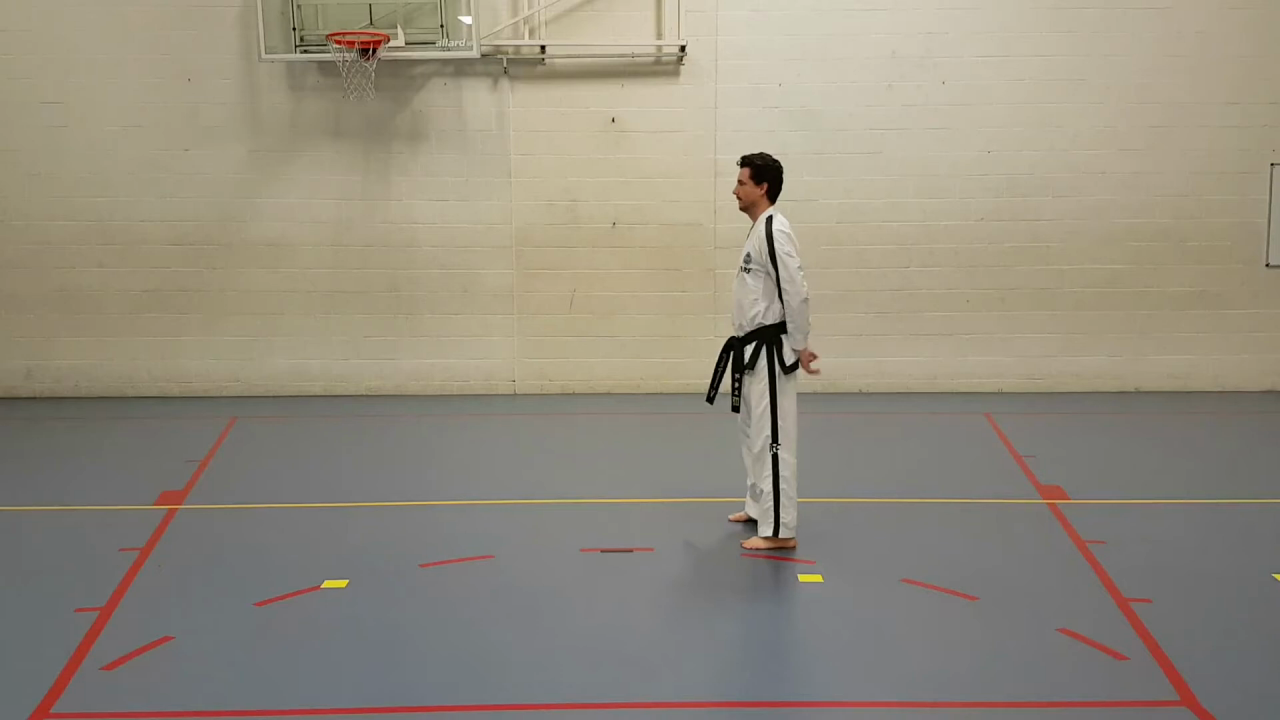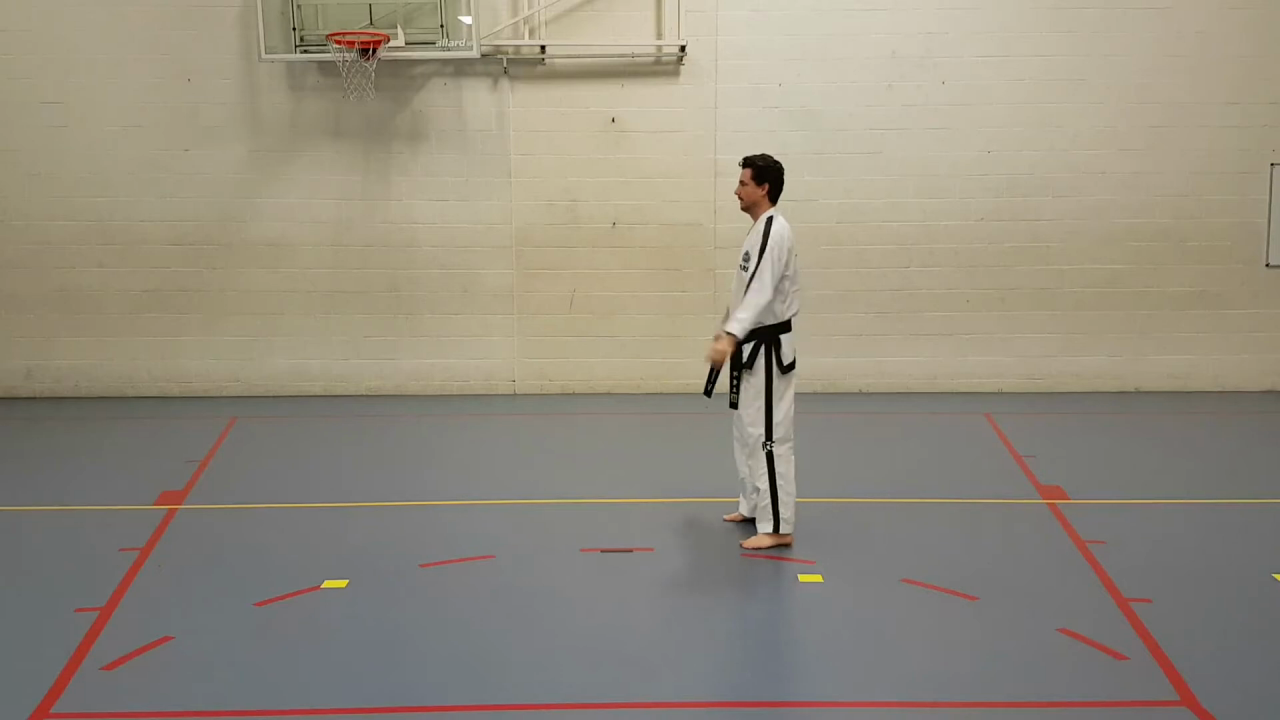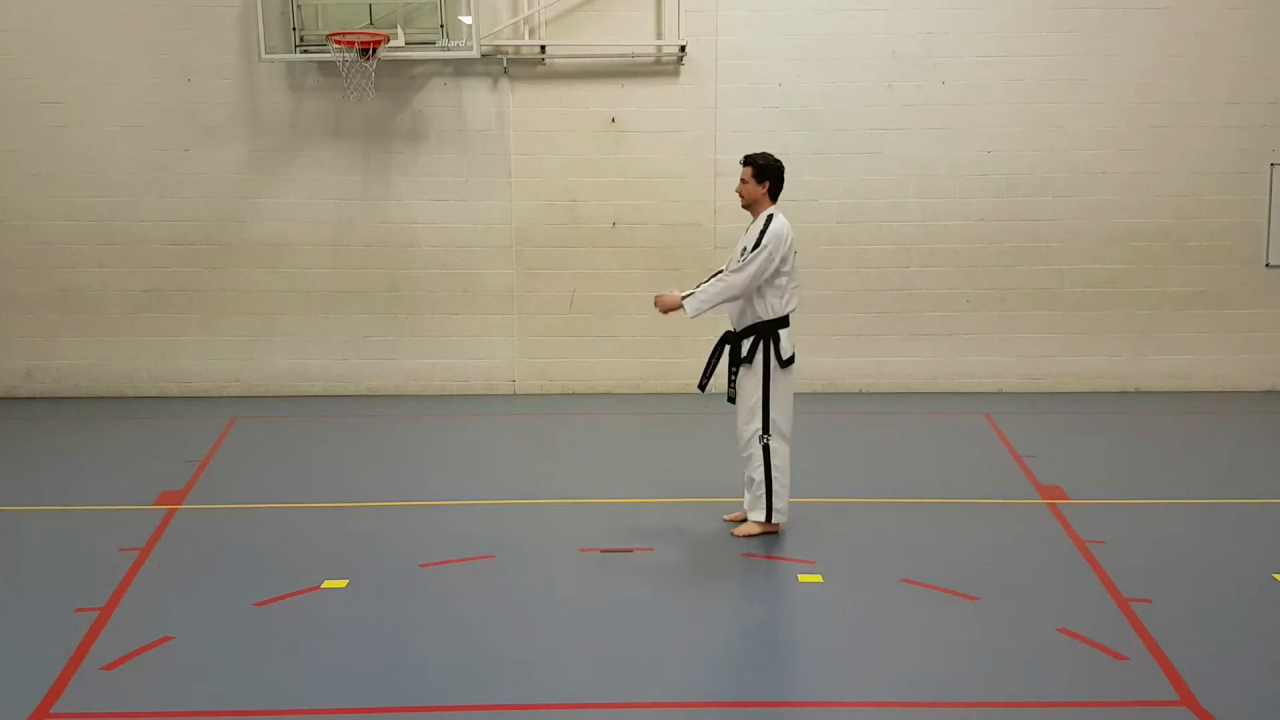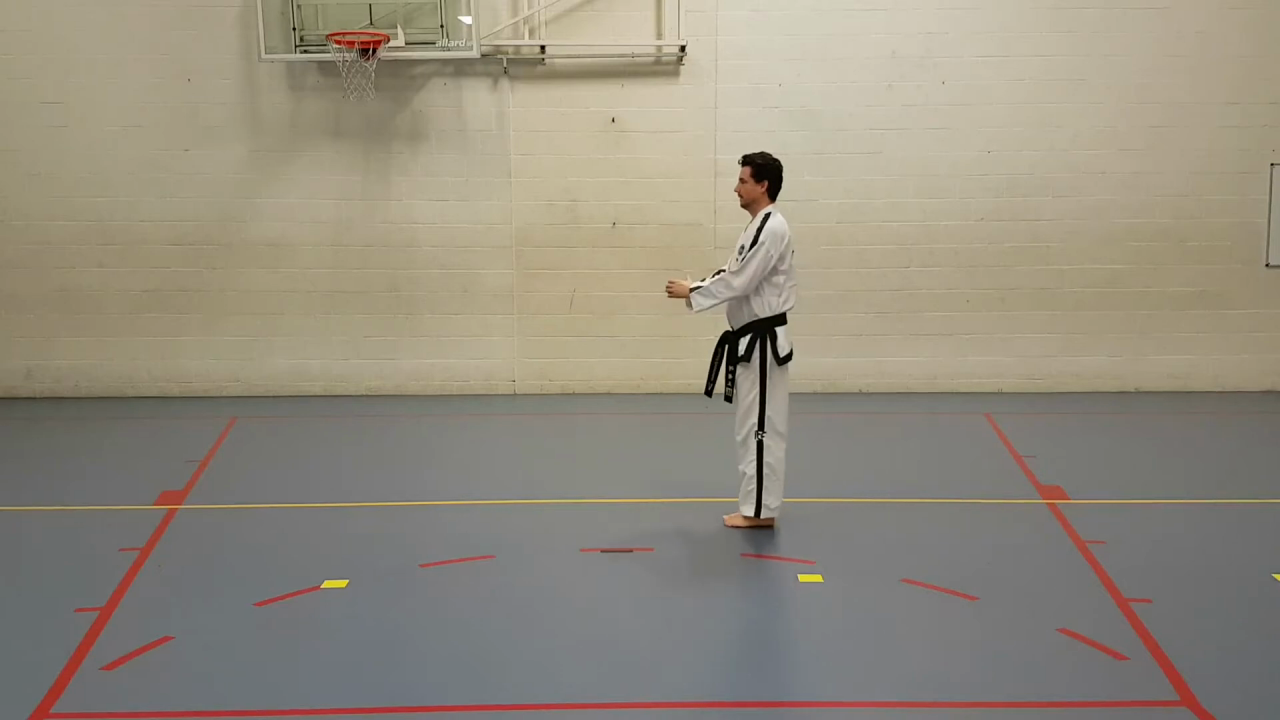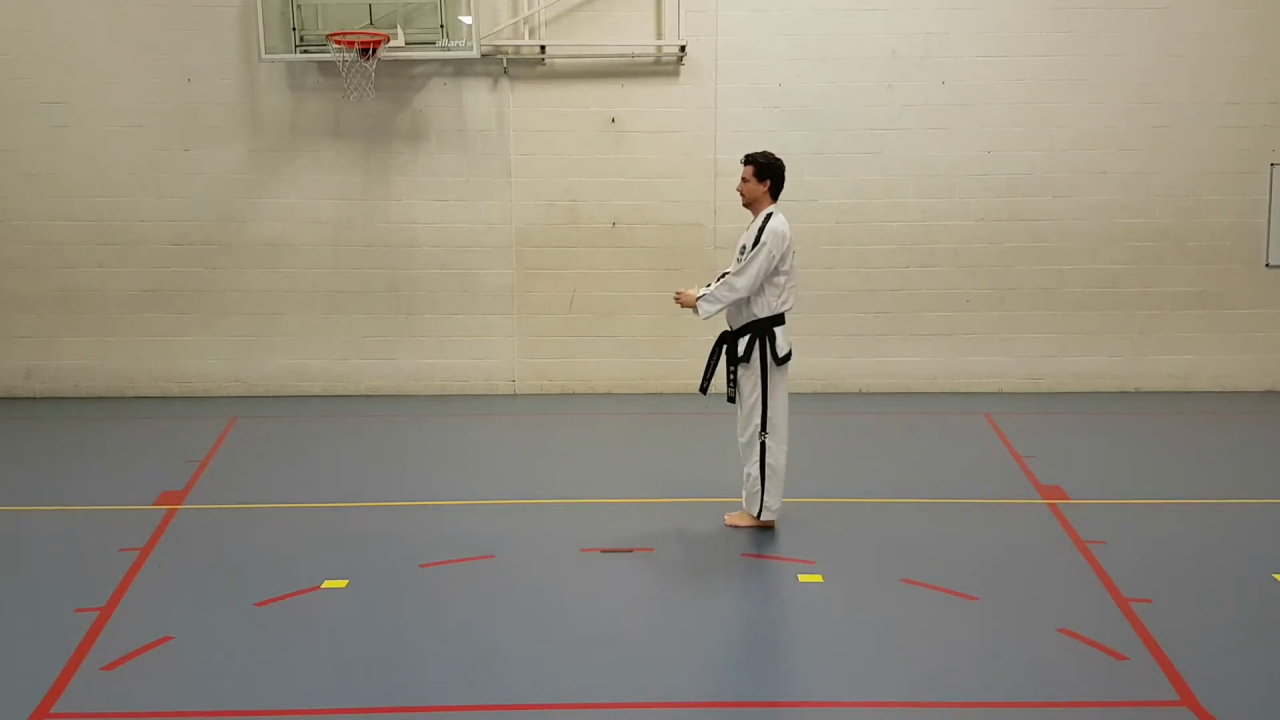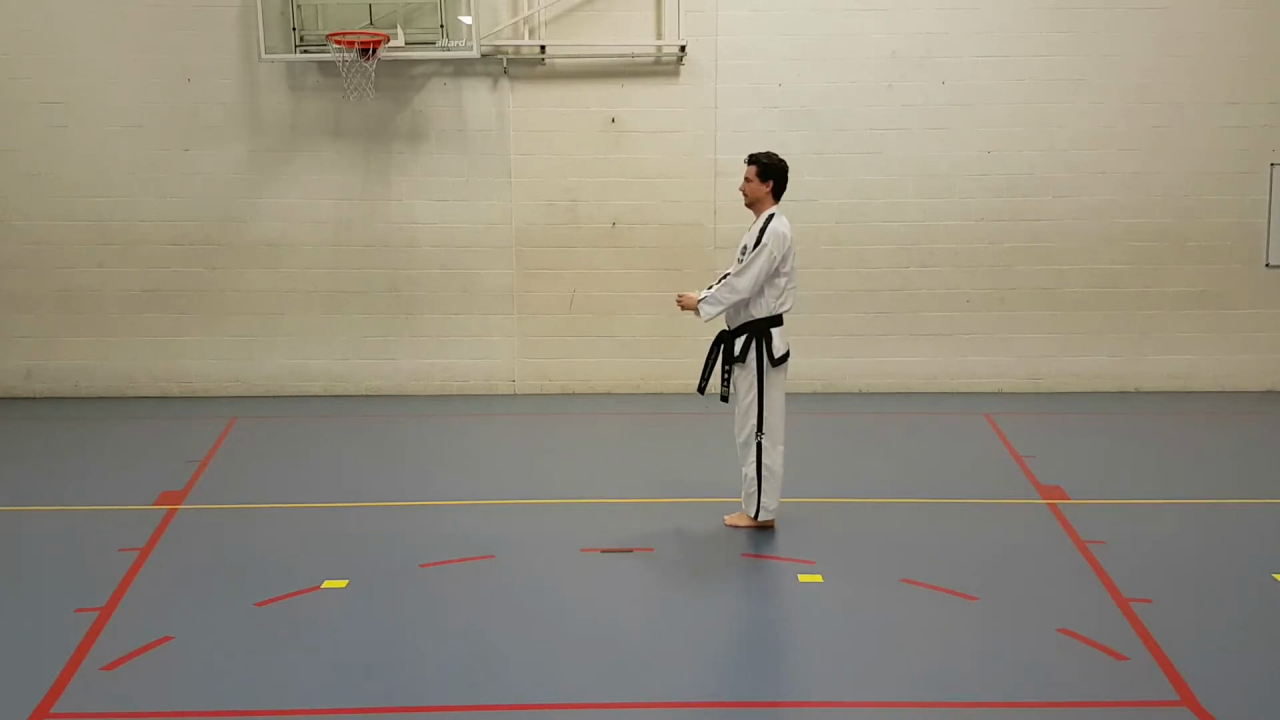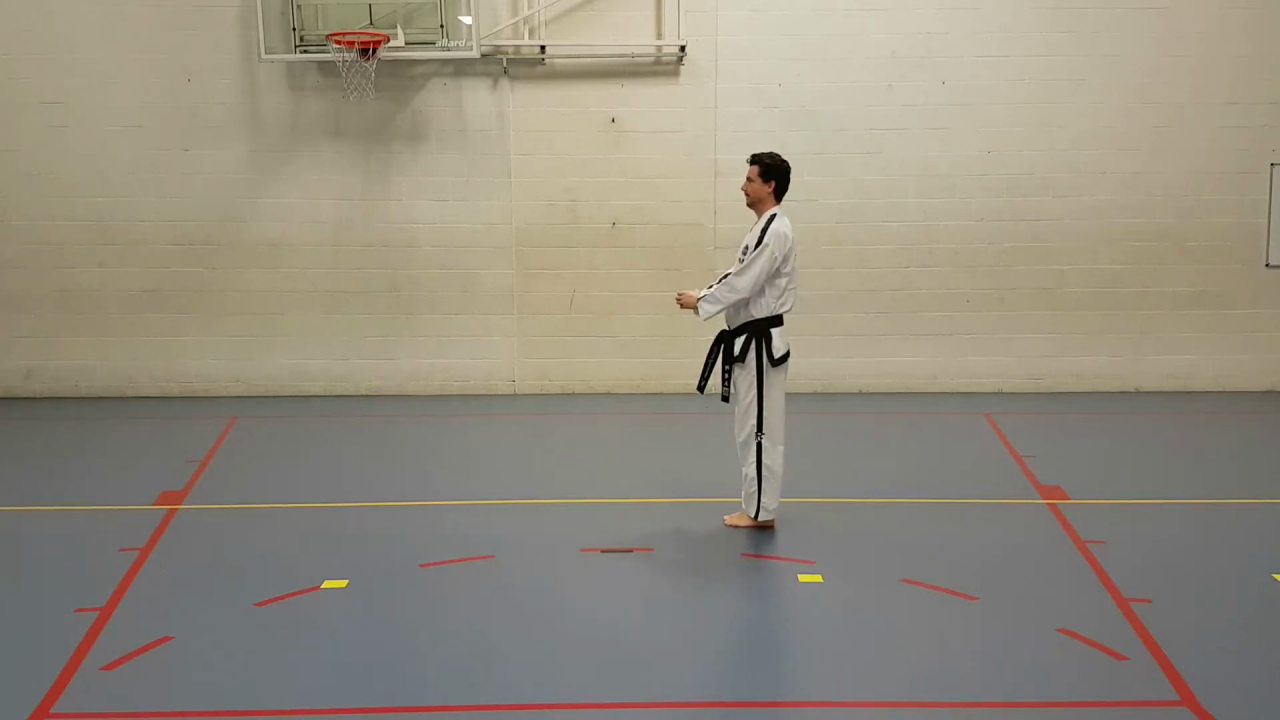
dt=0.3s
person 1, frame 1
left shoulder: (773, 231)
right shoulder: (761, 229)
left elbow: (794, 294)
left wrist: (799, 346)
right wrist: (794, 345)
left hip: (769, 351)
right hip: (755, 349)
left knee: (772, 439)
right knee: (753, 433)
left ankle: (779, 530)
right ankle: (760, 505)
person 1, frame 2
left shoulder: (774, 231)
right shoulder: (761, 228)
left elbow: (761, 291)
left wrist: (730, 336)
right wrist: (727, 330)
left hip: (767, 349)
right hip: (755, 346)
left knee: (767, 435)
right knee: (747, 432)
left ankle: (778, 526)
right ankle: (753, 505)
person 1, frame 3
left shoulder: (774, 230)
right shoulder: (759, 227)
left elbow: (738, 282)
right elbow: (730, 273)
left wrist: (684, 302)
right wrist: (685, 296)
left hip: (766, 344)
right hip: (753, 341)
left knee: (763, 430)
right knee: (752, 428)
left ankle: (767, 514)
right ankle: (756, 506)
person 1, frame 4
left shoulder: (771, 229)
right shoulder: (759, 226)
left elbow: (739, 282)
right elbow: (731, 273)
left wrist: (691, 293)
right wrist: (692, 288)
left hip: (762, 342)
right hip: (752, 340)
left knee: (759, 427)
right knee: (751, 426)
left ankle: (760, 510)
right ankle: (756, 504)
person 1, frame 5
left shoulder: (772, 229)
right shoulder: (761, 226)
left elbow: (743, 284)
right elbow: (734, 276)
left wrist: (698, 301)
right wrist: (699, 295)
left hip: (762, 342)
right hip: (752, 340)
left knee: (761, 427)
right knee: (753, 427)
left ankle: (762, 511)
right ankle: (756, 506)
person 1, frame 6
left shoulder: (773, 230)
right shoulder: (763, 227)
left elbow: (744, 285)
right elbow: (735, 277)
left wrist: (700, 304)
right wrist: (700, 297)
left hip: (759, 342)
right hip: (751, 339)
left knee: (759, 428)
right knee: (751, 427)
left ankle: (761, 511)
right ankle: (755, 505)
person 1, frame 7
left shoulder: (775, 231)
right shoulder: (764, 227)
left elbow: (744, 285)
right elbow: (736, 276)
left wrist: (700, 303)
right wrist: (700, 296)
left hip: (760, 342)
right hip: (751, 339)
left knee: (760, 428)
right knee: (752, 427)
left ankle: (761, 511)
right ankle: (756, 506)
